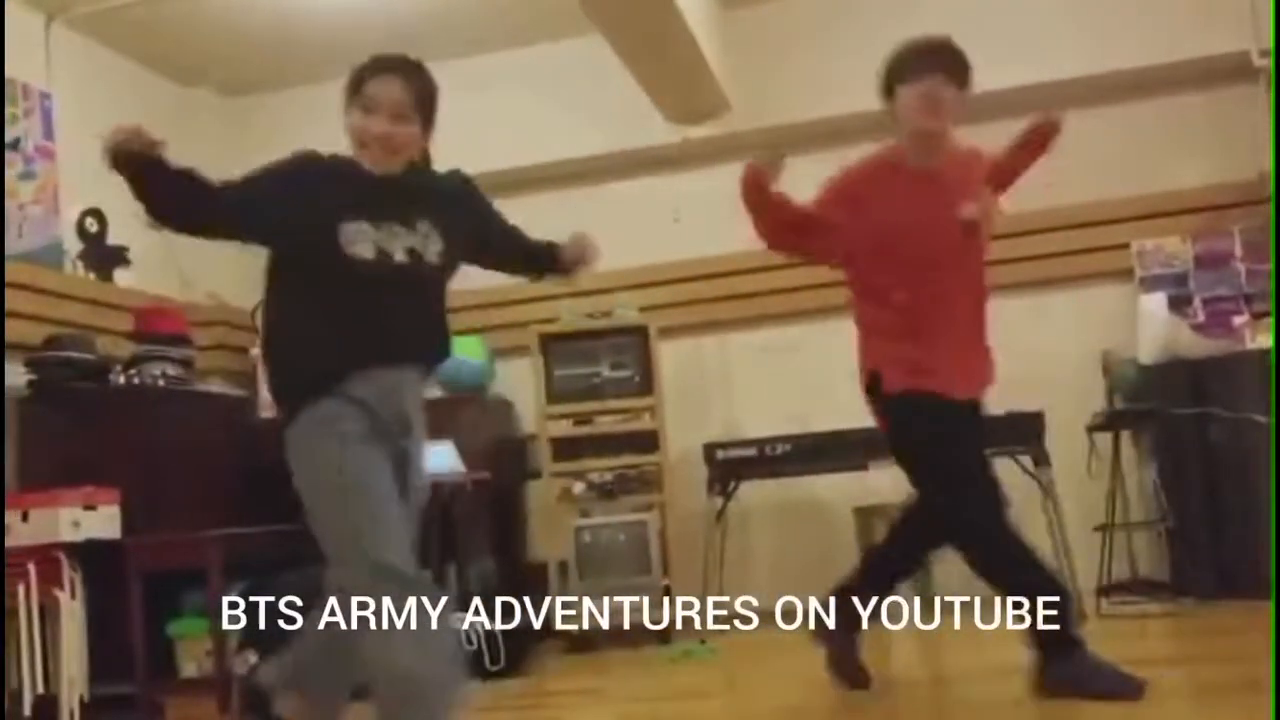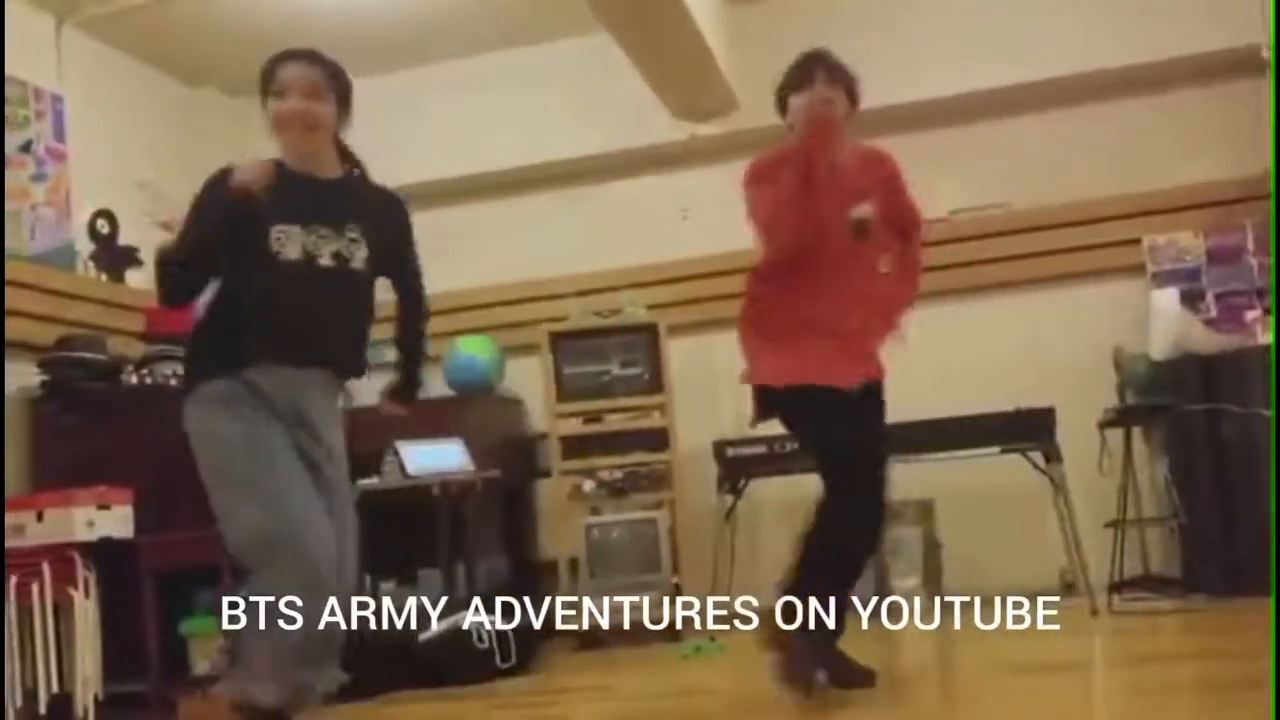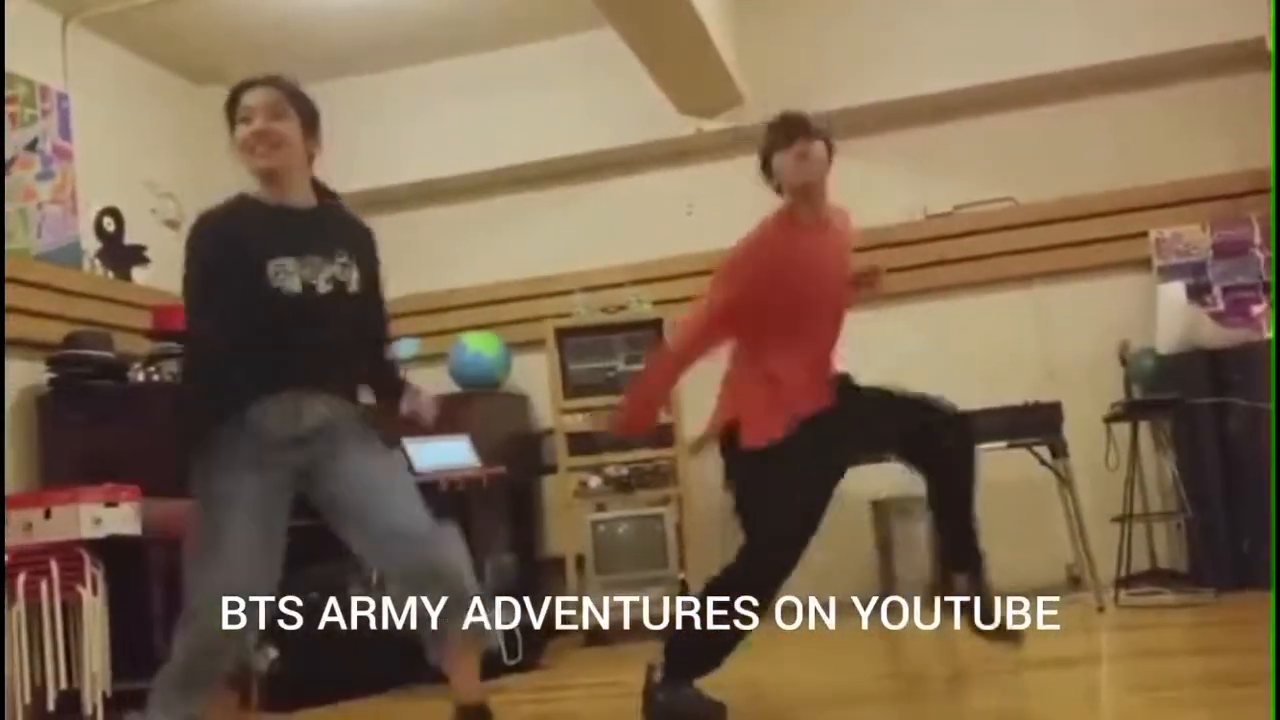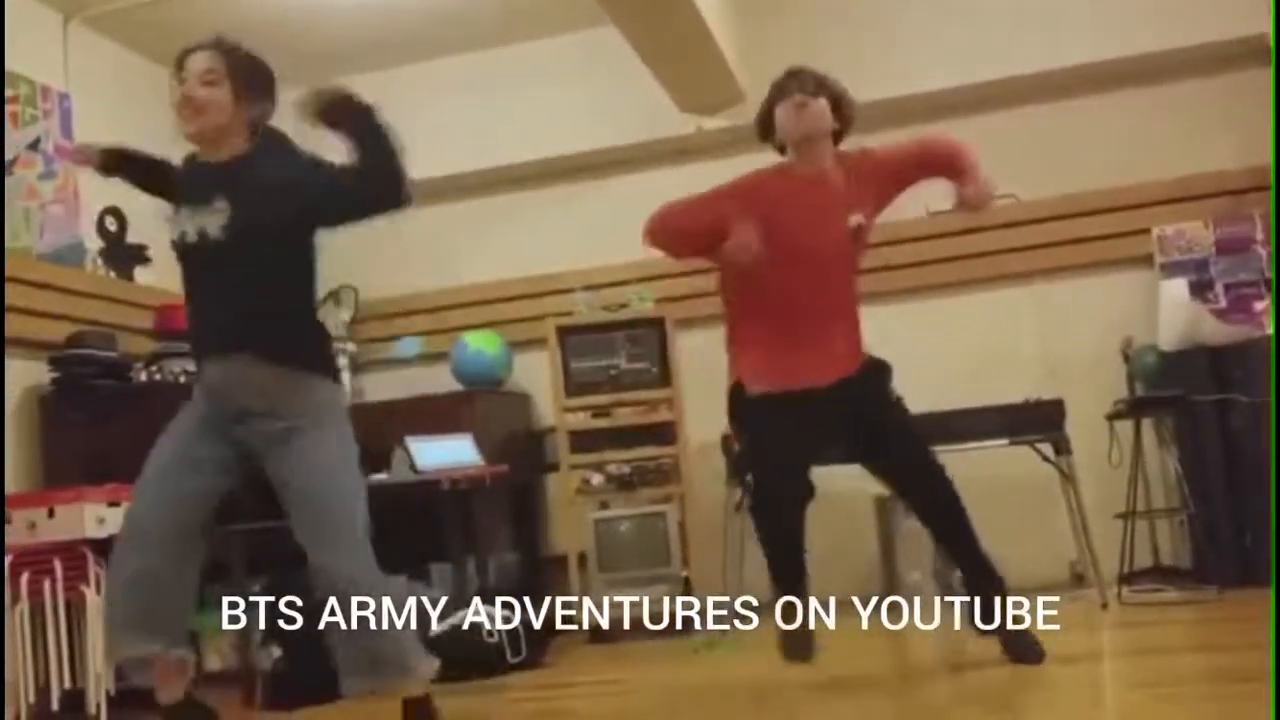
dt=0.3s
person 1, frame 1
left shoulder: (452, 198)
right shoulder: (308, 182)
left elbow: (515, 250)
right elbow: (202, 209)
left wrist: (561, 255)
right wrist: (139, 162)
left hip: (402, 403)
right hip: (325, 405)
left knee: (372, 584)
right knee: (382, 578)
person 1, frame 2
left shoulder: (378, 208)
right shoulder: (235, 189)
left elbow: (408, 292)
right elbow: (175, 288)
left wrist: (410, 375)
right wrist: (234, 202)
left hip: (316, 402)
right hip: (233, 395)
left knee: (332, 581)
right knee: (303, 554)
person 1, frame 3
left shoulder: (352, 234)
right shoulder: (221, 232)
right elbow: (205, 351)
left wrist: (399, 393)
right wrist: (188, 479)
left hip: (337, 424)
right hip: (245, 431)
left knee: (431, 558)
right knee: (226, 607)
person 1, frame 4
left shoulder: (278, 172)
right shoulder: (201, 175)
left elbow: (384, 189)
left wrist: (351, 117)
right wrist: (119, 160)
left hip: (296, 393)
right hip: (217, 392)
left knee: (344, 568)
right knee: (146, 544)
person 2, frame 1
left shoulder: (969, 165)
right shoulder: (866, 183)
right elbow: (799, 237)
left wrist: (1033, 143)
right wrist: (759, 192)
left hip: (959, 368)
right hip: (904, 377)
left knee: (942, 511)
right knee: (976, 512)
left ankle: (846, 616)
right ankle: (1060, 654)
person 2, frame 2
left shoulder: (878, 170)
right shoulder: (769, 172)
left elbow: (907, 248)
right elbow: (781, 238)
left wrist: (884, 312)
right wrist: (811, 154)
left hip: (857, 361)
right hip: (791, 362)
left knee: (861, 500)
right knee: (857, 490)
left ankle: (813, 637)
right ankle: (805, 628)
person 2, frame 3
left shoulder: (837, 224)
right shoulder: (764, 250)
right elbow: (698, 331)
left wrist: (855, 281)
right wrist: (640, 406)
left hip: (821, 397)
right hip: (769, 418)
left knee: (946, 434)
right knee: (768, 559)
left ankle: (962, 574)
person 2, frame 4
left shoulder: (866, 171)
right shoulder: (750, 195)
left elbow: (933, 150)
right elbow: (663, 228)
left wrist: (967, 174)
right wrist: (726, 238)
left hip: (844, 369)
right hip: (767, 381)
left knee: (923, 480)
right knee: (780, 500)
left ankle: (991, 602)
right ankle: (796, 608)
